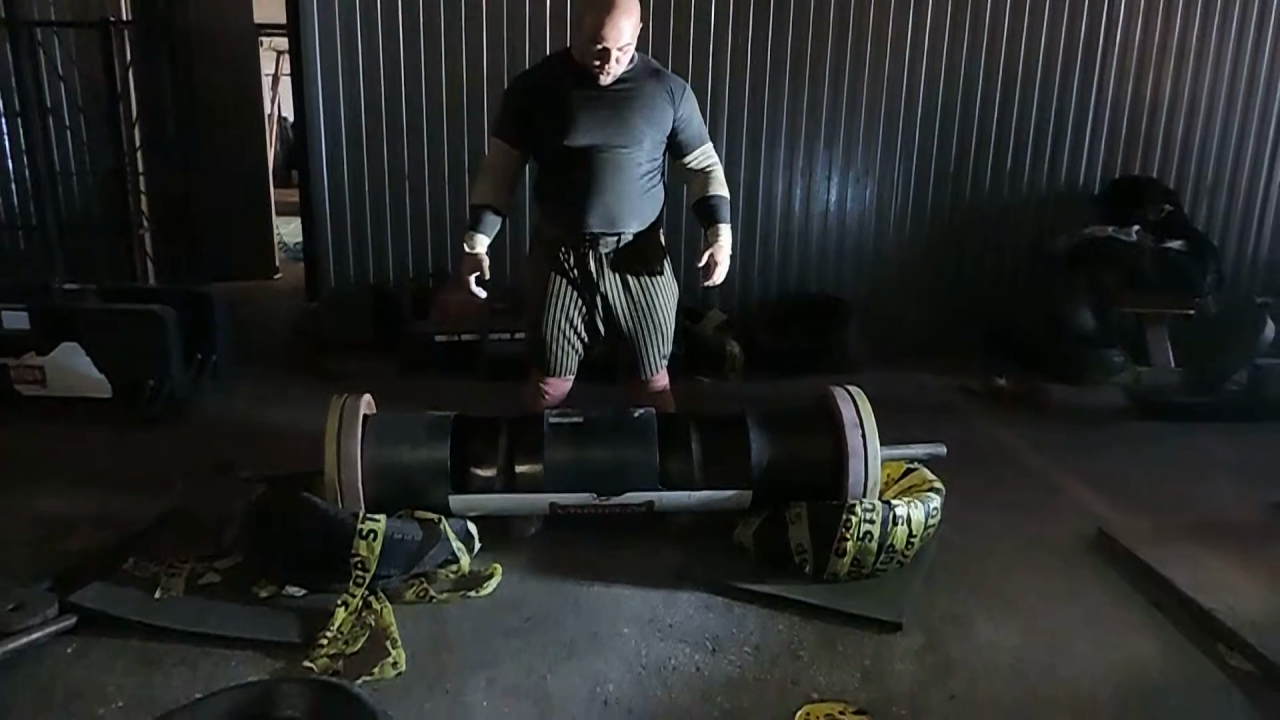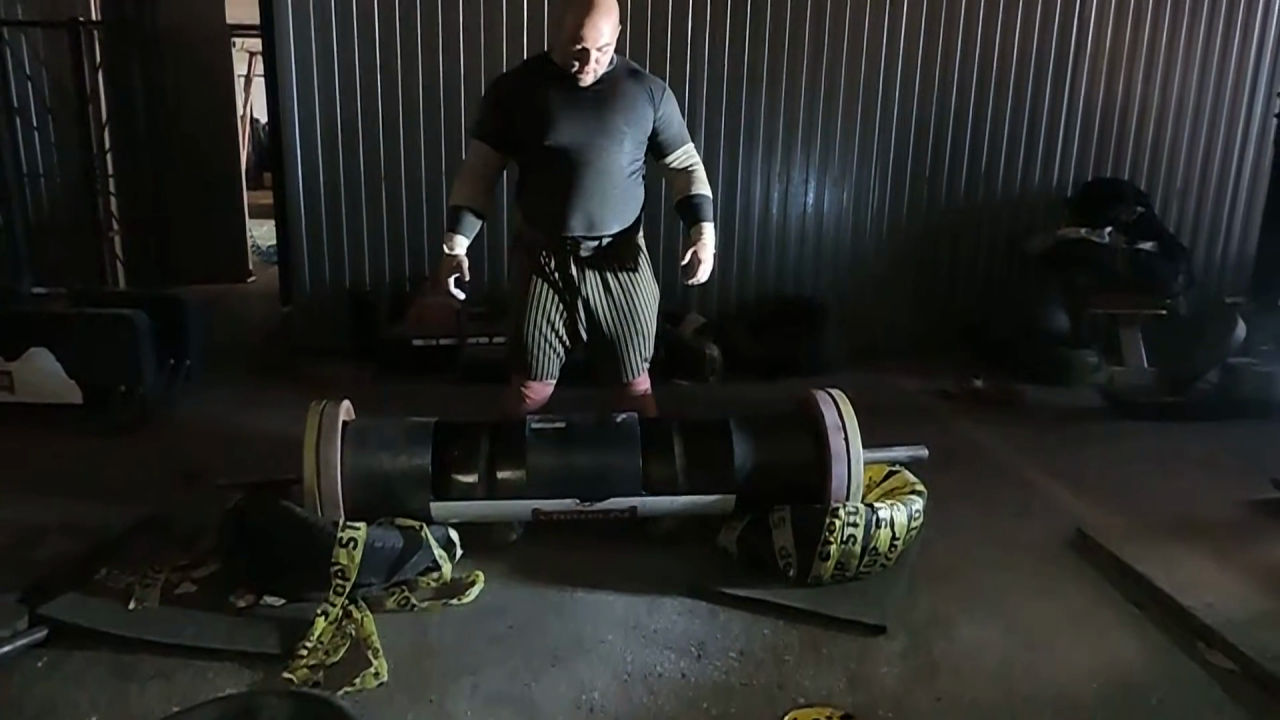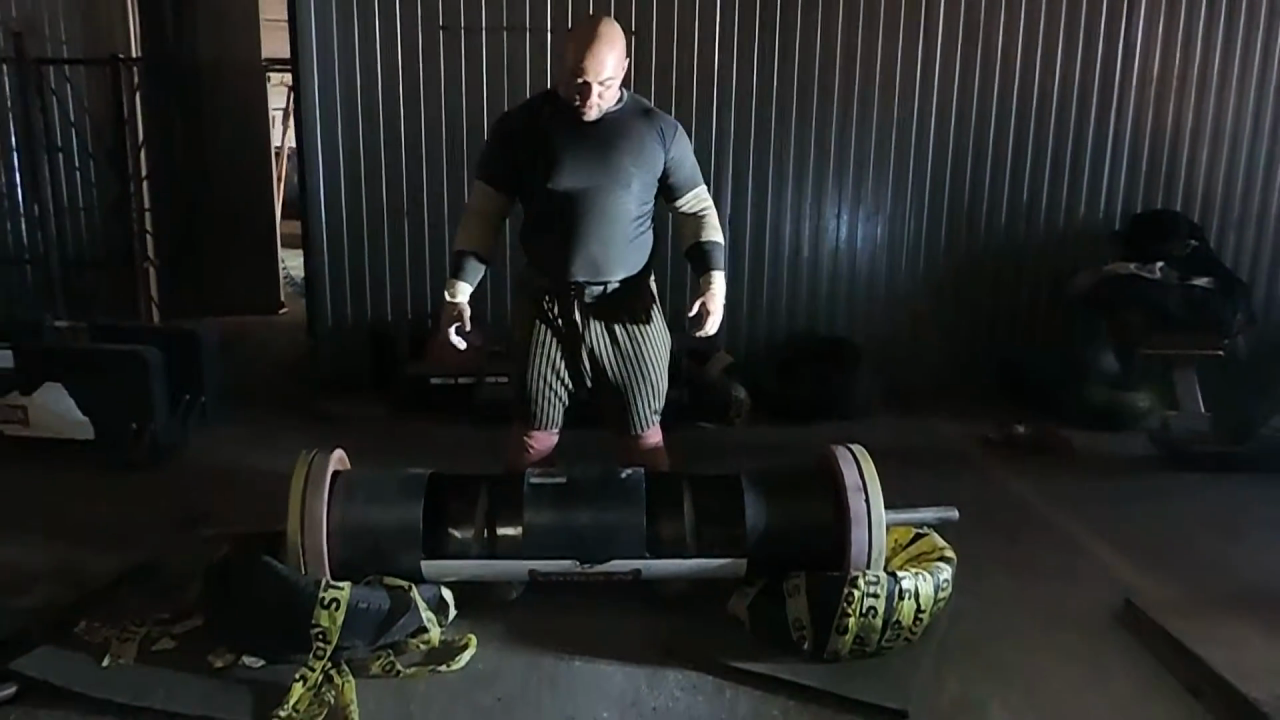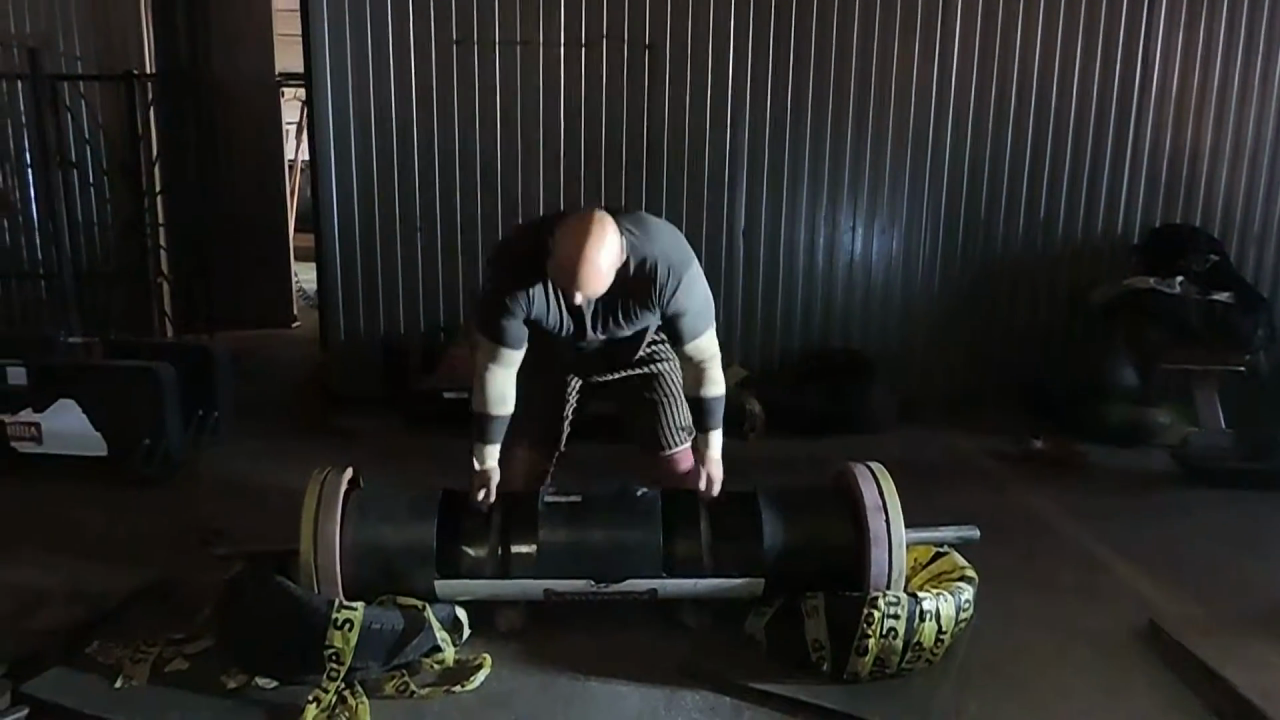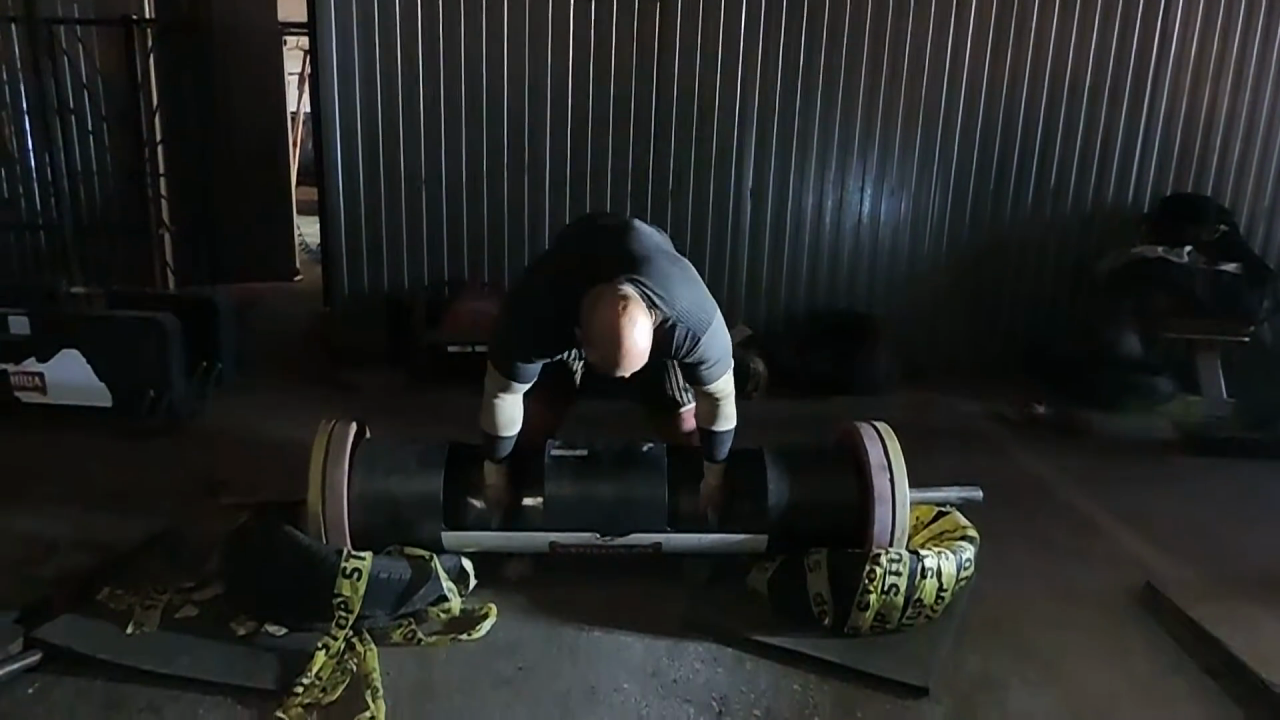
dt=1s
person 1, frame 1
left shoulder: (668, 89)
right shoulder: (535, 86)
left elbow: (703, 165)
right elbow: (500, 168)
left wrist: (719, 233)
right wrist: (476, 242)
left hip: (639, 258)
right hip: (559, 256)
left knee: (653, 378)
right knee: (550, 382)
person 1, frame 2
left shoulder: (648, 91)
right shoulder: (516, 88)
left elbow: (684, 164)
right elbow: (479, 169)
left wrist: (702, 231)
right wrist: (456, 243)
left hip: (619, 261)
right hip: (541, 259)
left knee: (634, 379)
right knee: (530, 385)
person 1, frame 3
left shoulder: (660, 130)
right shoulder: (520, 126)
left elbow: (695, 208)
right elbow: (484, 212)
left wrist: (713, 280)
right wrist: (459, 291)
left hip: (627, 306)
right hip: (544, 304)
left knee: (644, 434)
right knee: (535, 435)
person 1, frame 4
left shoulder: (668, 263)
right shoulder: (517, 264)
left elbow: (703, 356)
right elbow: (496, 365)
left wrist: (711, 445)
right wrist: (487, 457)
left hip: (642, 349)
right hip: (553, 355)
left knee: (679, 463)
right knee: (525, 467)
person 1, frame 5
left shoulder: (692, 319)
right shoulder: (535, 314)
left elbow: (718, 396)
right elbow: (502, 394)
left wrist: (713, 480)
left knee: (684, 421)
right knee: (538, 420)
